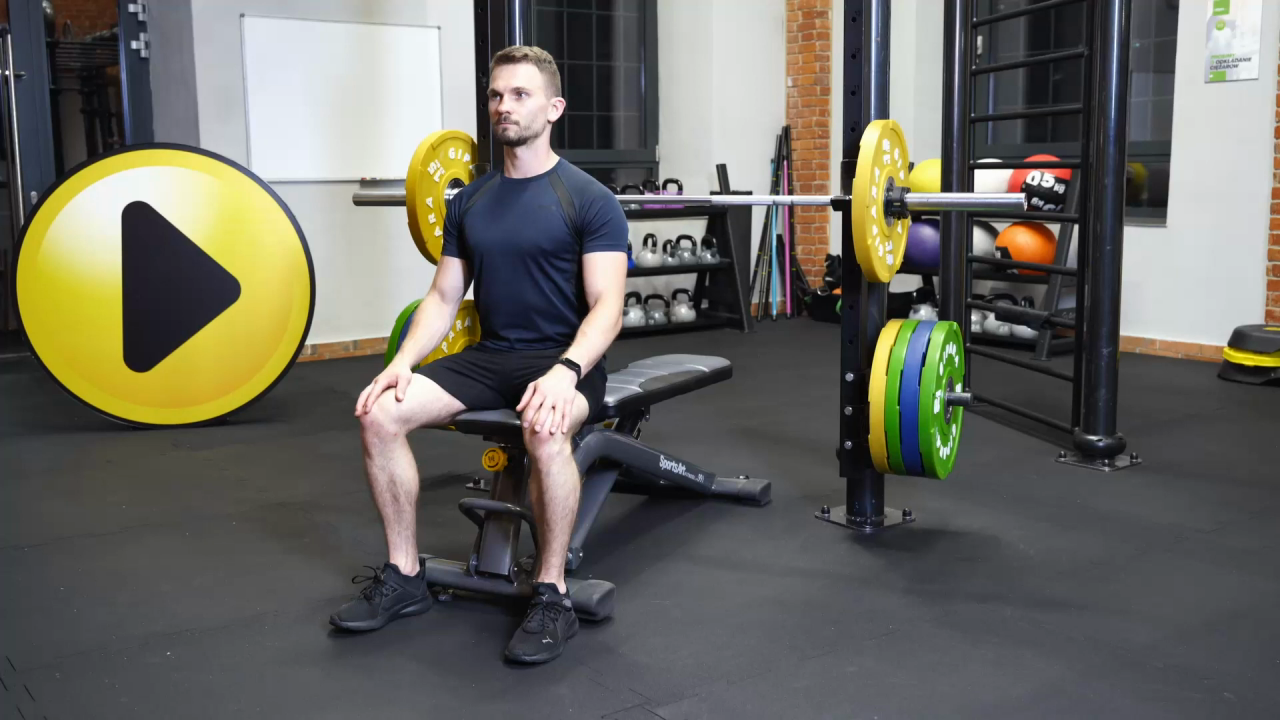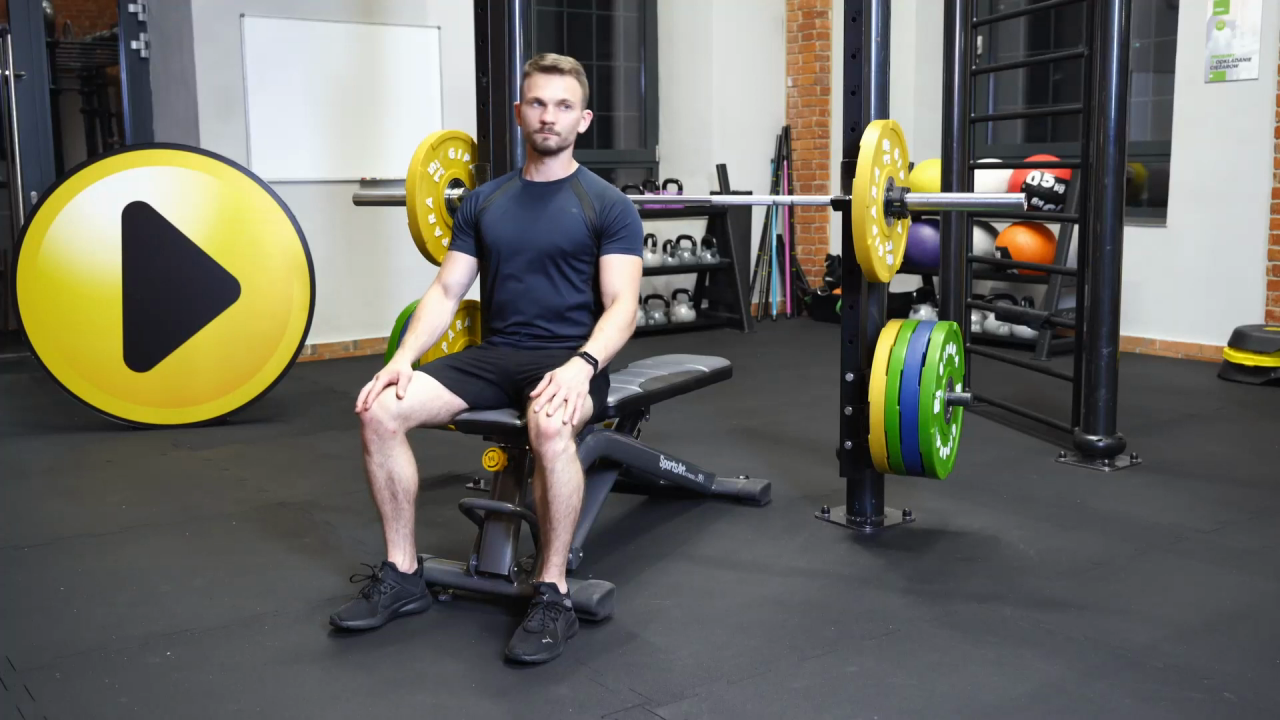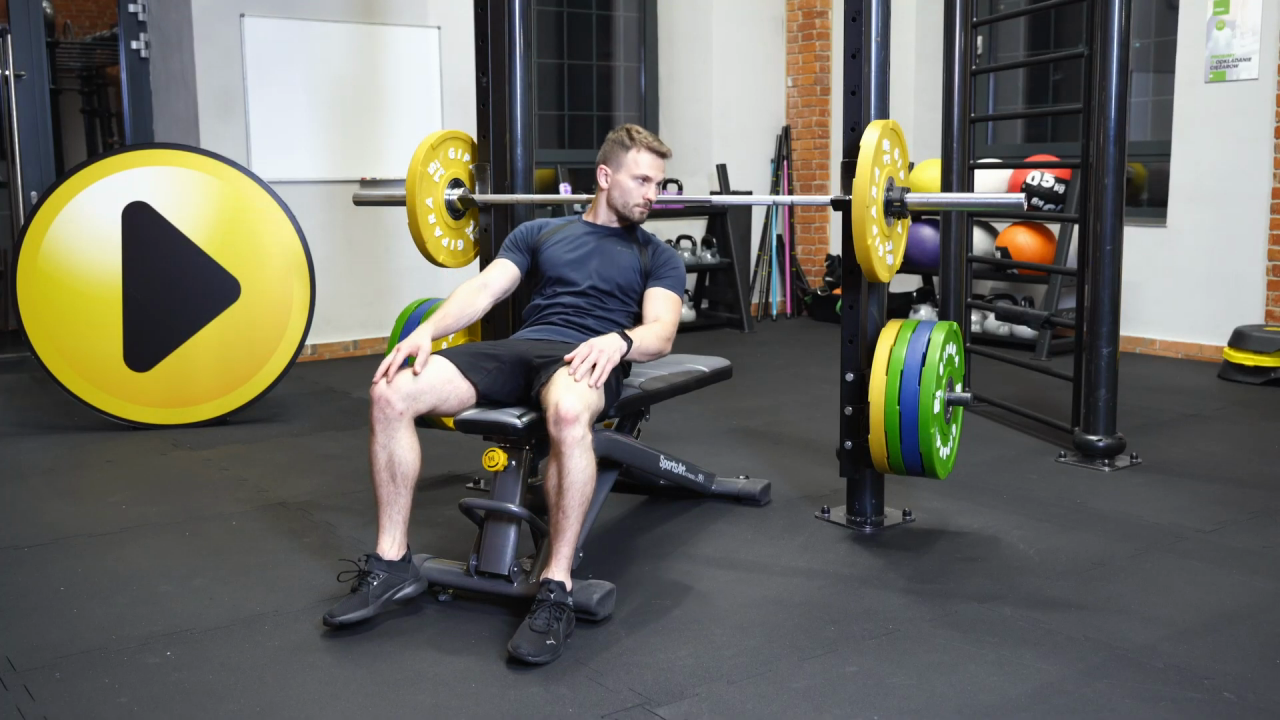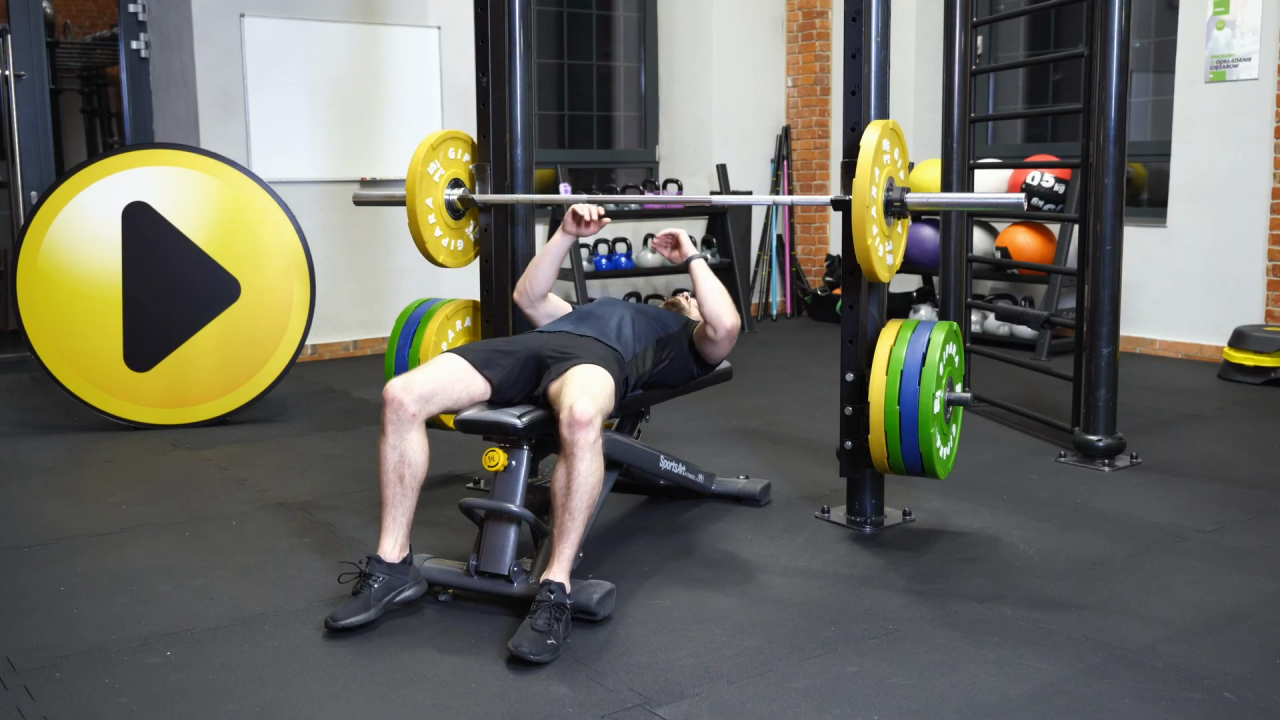
dt=1s
person 1, frame 1
left shoulder: (589, 200)
right shoulder: (469, 201)
left elbow: (607, 306)
right elbow: (444, 296)
left wrist: (565, 371)
right wrist: (405, 359)
left hip: (564, 362)
right hip: (489, 357)
left knee: (545, 431)
right knee: (380, 413)
left ankle: (552, 595)
right ankle: (404, 576)
person 1, frame 2
left shoulder: (608, 206)
right shoulder: (484, 201)
left elbow: (622, 306)
right elbow: (446, 291)
left wrist: (582, 364)
right wrist: (404, 357)
left hip: (570, 359)
right hip: (494, 355)
left knee: (550, 427)
right knee: (380, 412)
left ankle: (553, 595)
right ankle: (402, 573)
person 1, frame 3
left shoulder: (658, 256)
right shoulder: (540, 232)
left elbow: (662, 333)
right elbow: (483, 289)
left wrist: (619, 339)
right wrist: (427, 331)
left hip: (585, 359)
right hip: (519, 348)
left knee: (568, 414)
right knee: (391, 395)
left ankle: (556, 591)
right ankle: (392, 562)
person 1, frame 4
left shoulder: (690, 342)
right shoulder: (600, 308)
left elbow: (727, 325)
right elbow: (530, 296)
left wrist: (692, 257)
right wrist: (568, 234)
left hip: (597, 354)
right hip: (535, 344)
left knee: (581, 419)
right knee: (402, 397)
left ankle: (555, 591)
right ankle: (393, 564)
